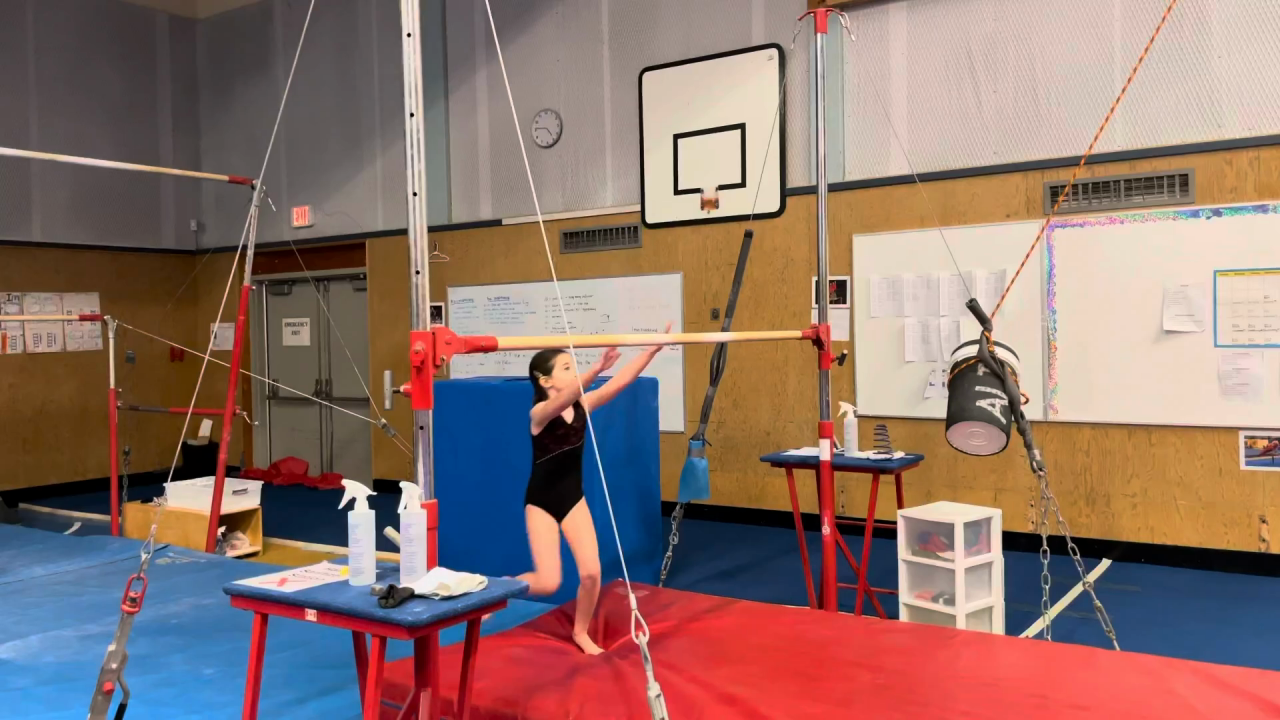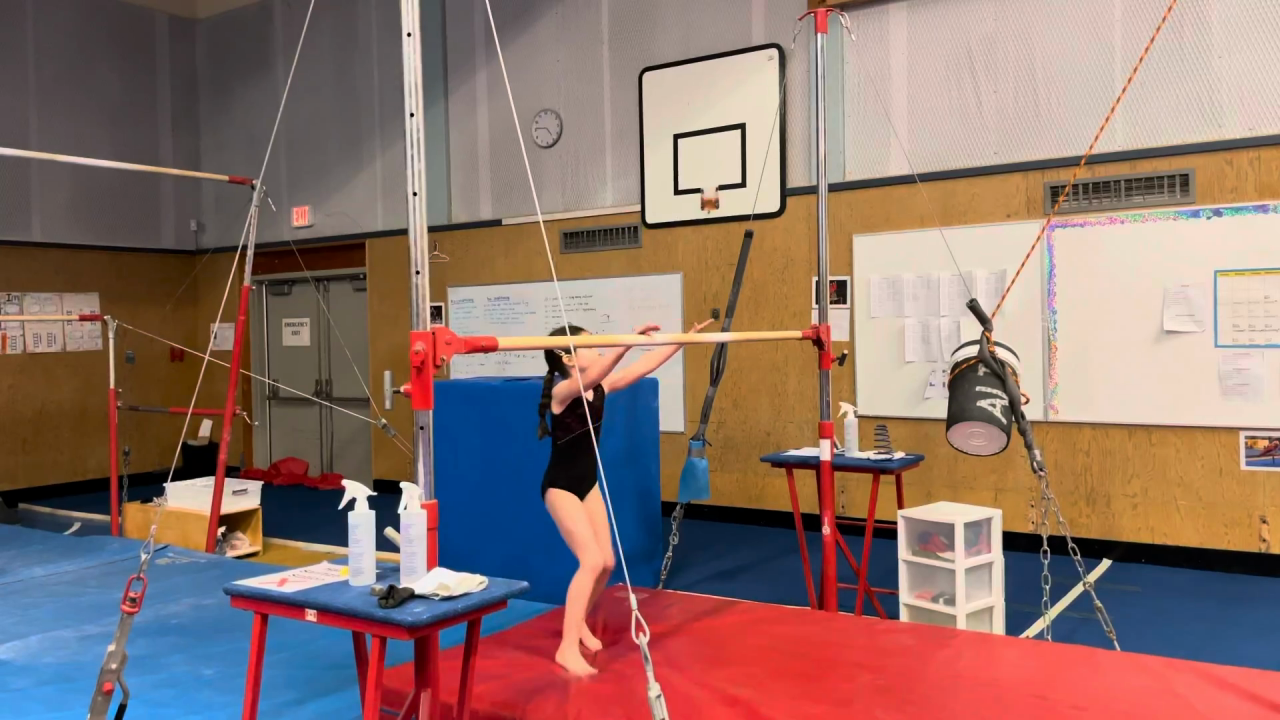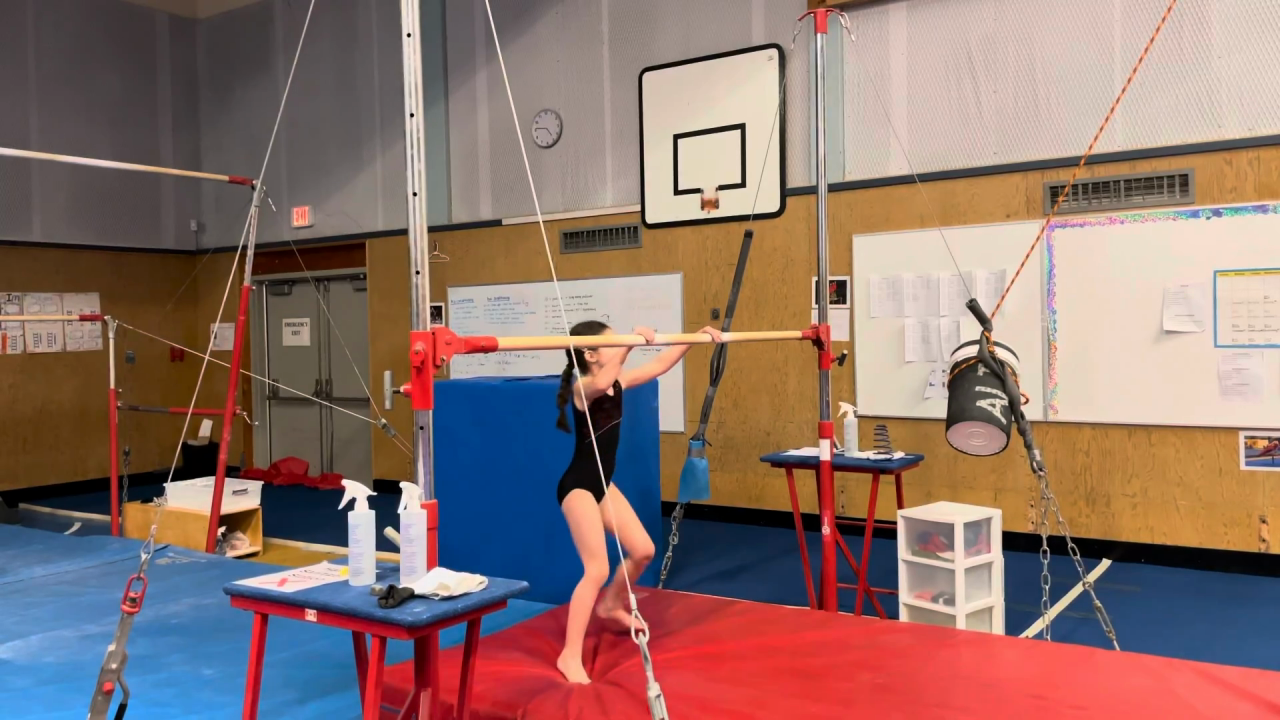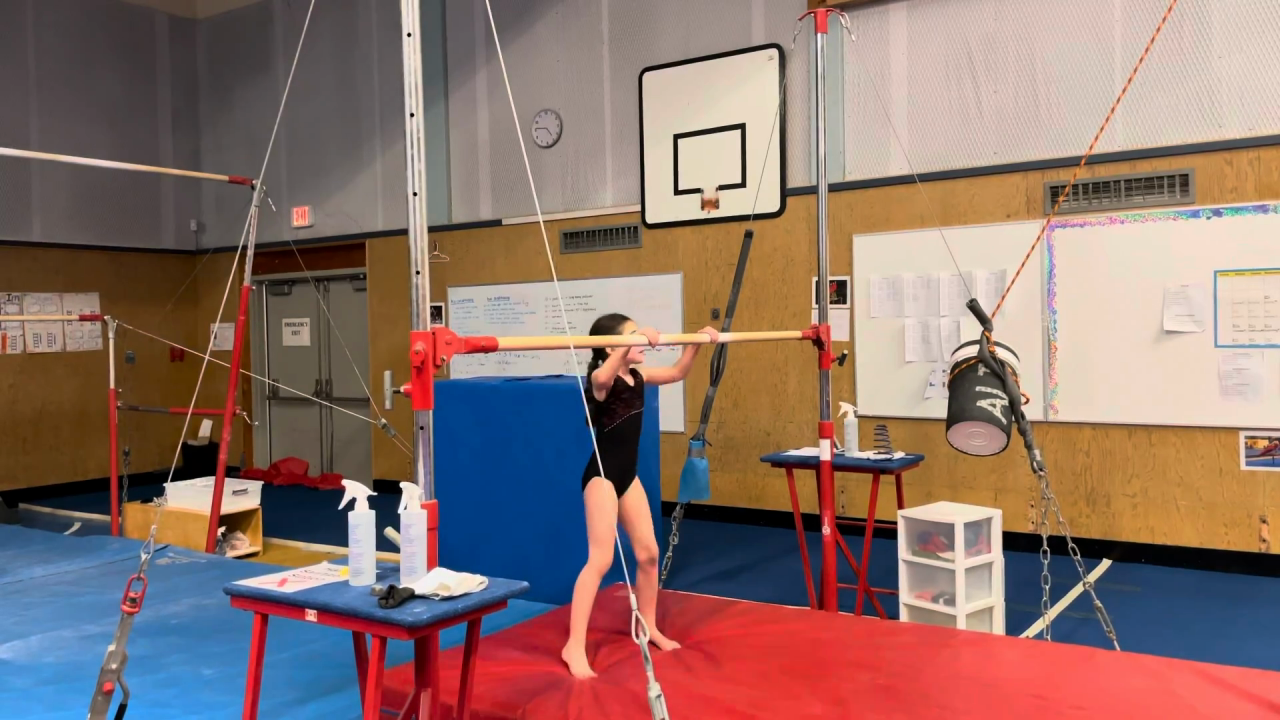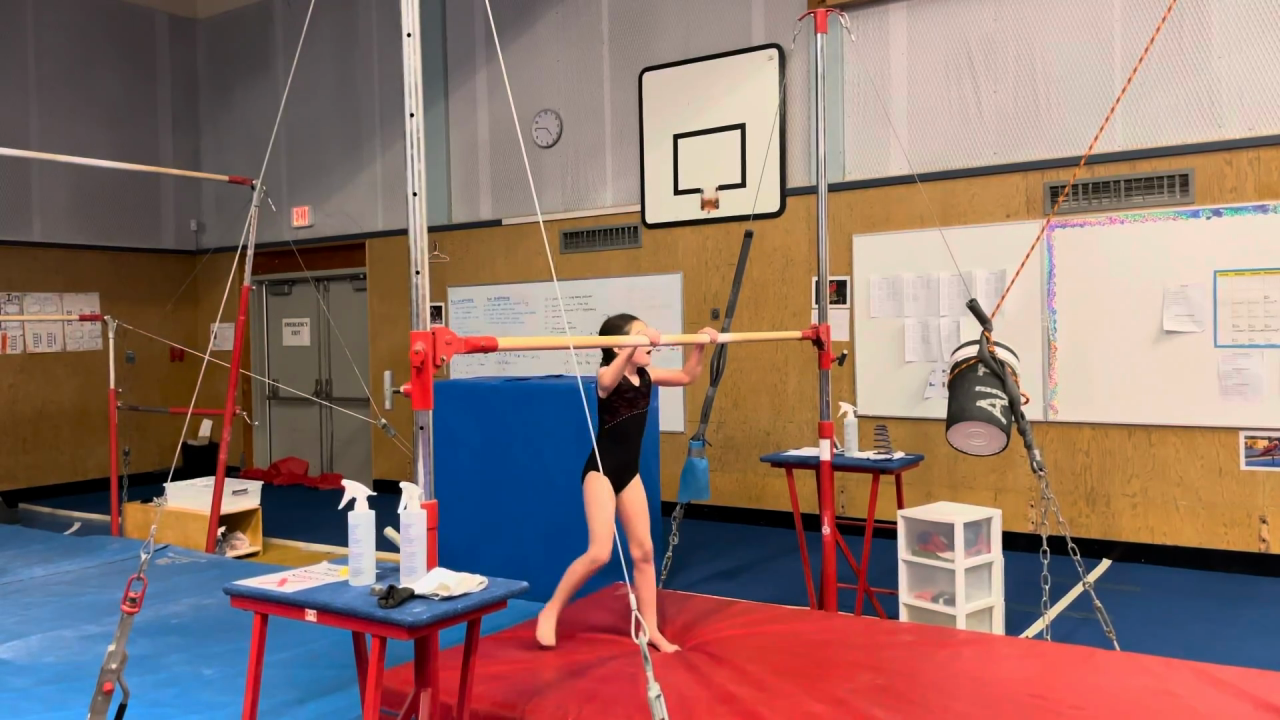
dt=0.2s
person 1, frame 1
left shoulder: (584, 405)
right shoulder: (541, 413)
left elbow: (622, 379)
right elbow: (562, 401)
left wrist: (654, 349)
right wrist: (596, 370)
left hip: (573, 500)
right hip: (540, 504)
left knee: (591, 573)
right knee: (547, 582)
left ankle: (582, 631)
person 1, frame 2
left shoulder: (602, 388)
right shoulder: (562, 391)
left elbow: (645, 366)
right elbow: (593, 374)
left hip: (588, 484)
right hip: (560, 488)
left knee: (607, 562)
right knee: (591, 562)
left ankle: (581, 625)
right ankle: (567, 647)
person 1, frame 3
left shoulder: (618, 383)
right shoulder: (584, 387)
left elbow: (658, 366)
right elbow: (601, 382)
right wrist: (631, 341)
left hip: (602, 484)
right hip: (577, 488)
left knee: (644, 550)
right knee: (597, 571)
left ankle: (610, 604)
right ankle: (570, 656)
person 1, frame 4
left shoulder: (637, 376)
right shoulder: (601, 378)
left elbow: (678, 371)
right elbow: (607, 377)
left wrist: (697, 340)
right wrist: (633, 341)
left hip: (627, 476)
right hip: (601, 476)
left knee: (649, 554)
right knee: (601, 559)
left ankle: (648, 626)
right ankle: (575, 646)
person 1, frame 5
left shoulder: (646, 376)
right shoulder: (608, 376)
left elbow: (688, 376)
right elbow: (609, 379)
left wrist: (700, 345)
right wrist: (637, 345)
left hip: (629, 472)
right hip: (600, 470)
left knee: (644, 551)
right knee: (600, 552)
left ankle: (649, 629)
right ankle: (550, 613)
